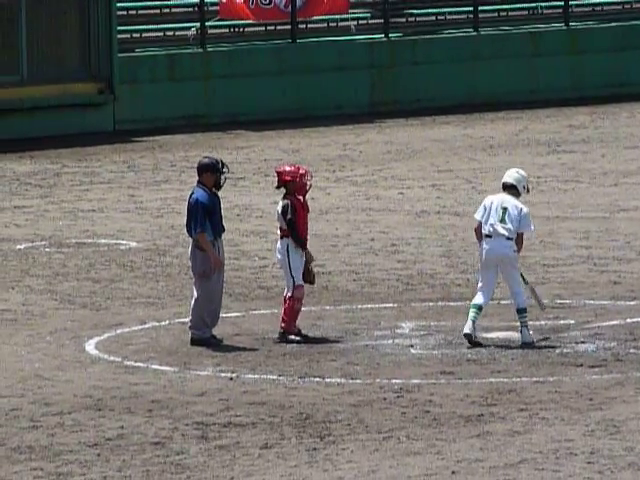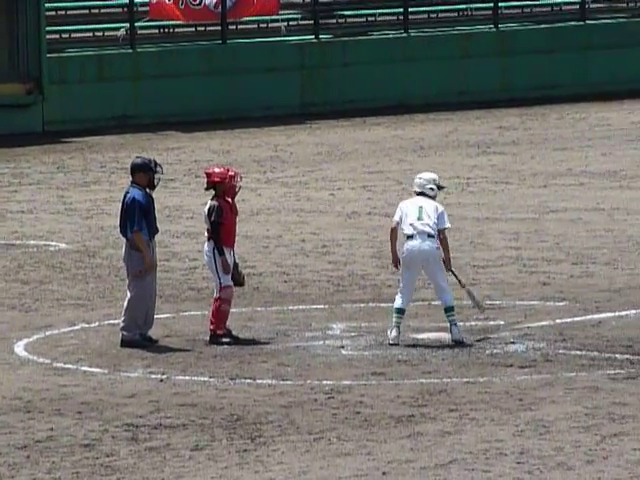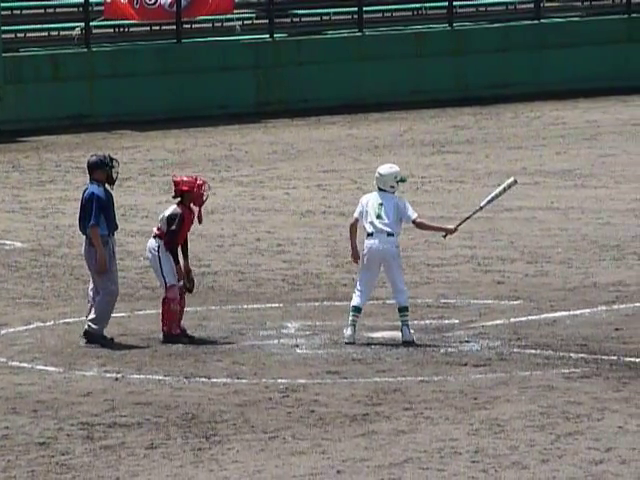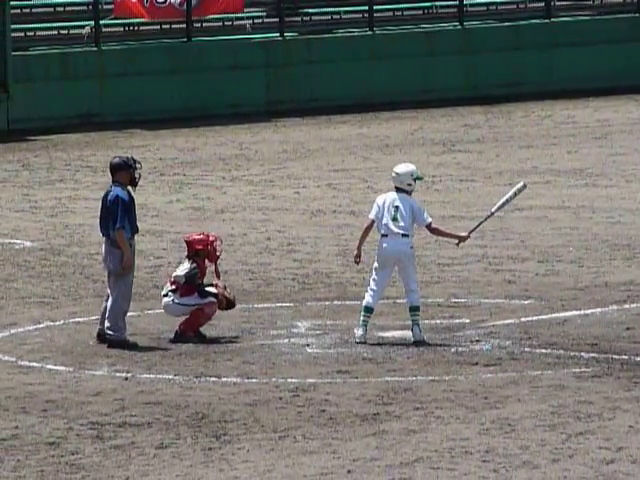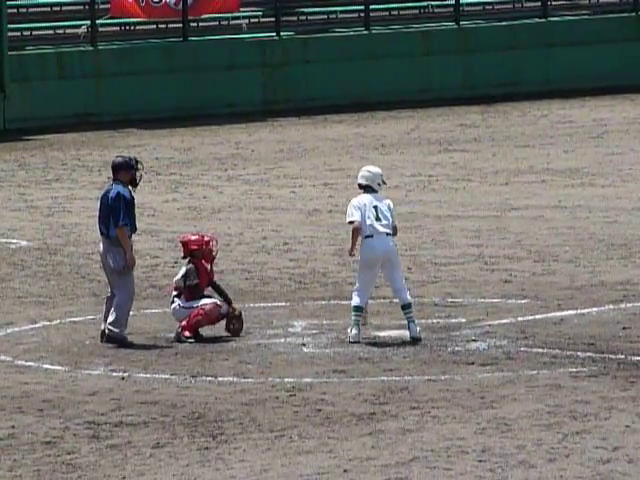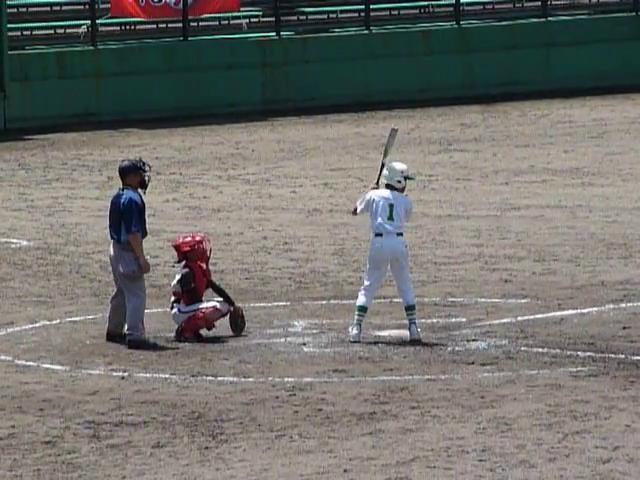
dt=0.7s
person 1, frame 1
left shoulder: (210, 194)
right shoulder: (200, 197)
right elbow: (199, 231)
right wrist: (212, 254)
left hip: (216, 245)
right hip: (204, 249)
left knee: (214, 292)
right knee: (204, 292)
left ankle: (206, 331)
right ankle: (198, 334)
person 1, frame 2
left shoulder: (142, 194)
right shoulder: (136, 197)
right elbow: (135, 231)
right wrist: (147, 255)
left hip: (146, 246)
right hip: (138, 249)
left knee: (148, 293)
right knee: (137, 293)
left ankle: (141, 332)
right ankle: (129, 335)
person 1, frame 3
left shoulder: (100, 190)
right shoulder: (94, 192)
right elbow: (92, 225)
right wrist: (100, 251)
left hip: (104, 243)
right hip: (99, 245)
left knee: (98, 290)
right knee: (109, 290)
left ankle: (94, 330)
right ankle: (94, 328)
person 1, frame 4
left shoulder: (112, 192)
right shoulder: (119, 195)
right elbow: (118, 228)
right wrist: (127, 253)
left hip: (112, 246)
right hip: (119, 248)
left knee: (114, 292)
right knee: (121, 294)
left ankle: (105, 330)
right ankle: (115, 335)
person 1, frame 5
left shoulder: (109, 191)
right shoulder: (121, 193)
right elbow: (120, 226)
right wrist: (129, 252)
left hip: (108, 245)
right hip: (117, 247)
left knee: (115, 291)
right knee: (125, 292)
left ankle: (108, 330)
right ankle: (115, 331)
person 1, frame 6
left shoulder: (118, 196)
right shoulder: (132, 198)
right elbow: (133, 232)
right wrist: (142, 257)
left hip: (117, 249)
right hip: (127, 251)
left knee: (122, 293)
right knee: (136, 294)
left ankle: (114, 330)
right ankle: (135, 336)
person 2, frame 1
left shoulder: (489, 200)
right shoulder: (522, 208)
left elbow: (477, 227)
right elbow: (520, 238)
right wrist: (515, 256)
left hip: (488, 247)
right hip: (508, 248)
left knee: (484, 291)
right knee: (518, 291)
left ankle: (470, 325)
right ankle: (525, 333)
person 2, frame 2
left shoulder: (405, 204)
right shoulder: (437, 206)
left elbow: (394, 228)
right elbow: (442, 236)
left wrist: (394, 253)
right wrist: (447, 259)
left hip: (410, 247)
right hip: (431, 247)
left knee: (404, 291)
right knee: (443, 289)
left ankle: (395, 332)
right ankle: (454, 330)
person 2, frame 3
left shoulder: (366, 199)
right shoulder: (399, 201)
left elbow: (353, 224)
right elbow: (418, 223)
left wrist: (354, 248)
right wrist: (445, 229)
left hip: (370, 245)
right hip: (390, 246)
left knee: (362, 289)
right knee: (399, 289)
left ankle: (350, 330)
right ankle: (405, 330)
person 2, frame 4
left shoulder: (382, 199)
right shoulder: (413, 203)
left elbow: (369, 225)
right elbow: (432, 228)
left wrist: (359, 248)
right wrist: (458, 237)
left hip: (385, 246)
right hip: (405, 247)
left knee: (374, 289)
right knee: (412, 289)
left ankle: (361, 330)
right ankle: (416, 330)
person 2, frame 5
left shoulder: (356, 201)
right shoulder: (386, 201)
left elbow: (357, 227)
right elbow: (394, 230)
left wrist: (351, 247)
left hip: (369, 246)
right hip: (389, 244)
left knee: (361, 290)
right knee: (400, 287)
left ankle: (355, 330)
right ankle: (413, 328)
person 2, frame 6
left shoulder: (373, 195)
right shoulder: (406, 201)
left elbow: (355, 211)
left hip: (379, 244)
right hip: (398, 244)
left knee: (368, 288)
right knee: (406, 288)
left ankle: (356, 329)
right ankle: (413, 329)
person 3, frame 1
left shoulder: (297, 201)
right shoulder: (288, 203)
right elbow: (292, 231)
left wrist: (303, 252)
right wrist: (306, 251)
left hip: (295, 249)
right hip: (289, 248)
left knee: (293, 289)
right knee: (297, 288)
left ankle: (291, 328)
right ankle: (286, 330)
person 3, frame 2
left shoulder: (227, 203)
right shoulder: (215, 205)
right elbow: (215, 234)
left wrist: (231, 257)
right wrist: (223, 257)
left hip: (226, 251)
right hip: (216, 251)
left knee: (224, 290)
right knee: (225, 290)
left ankle: (222, 329)
right ankle: (216, 332)
person 3, frame 3
left shoulder: (188, 211)
right shoulder: (178, 213)
left elbow: (182, 238)
right elbow: (172, 240)
left wrist: (186, 262)
right wrist: (178, 265)
left hip: (165, 250)
right hip: (157, 249)
left knee: (180, 287)
right knee: (172, 287)
left ankle: (177, 327)
right ankle: (169, 332)
person 3, frame 4
left shoulder: (197, 262)
right shoulder: (195, 267)
left elbow: (197, 286)
right elbow: (201, 292)
left wrist: (214, 284)
right wrist: (217, 295)
left hip: (178, 297)
right hip: (173, 302)
left knee: (214, 296)
right knee: (211, 303)
left ankle: (192, 330)
right ankle: (183, 332)
person 3, frame 5
left shoulder: (202, 266)
right shoulder: (191, 268)
left elbow: (215, 286)
right elbow: (196, 294)
left wrist: (231, 305)
right wrist: (210, 299)
left hip: (191, 306)
right hip: (180, 308)
left knee: (225, 308)
right knee: (214, 305)
left ankle: (191, 328)
right ankle: (184, 329)
person 3, frame 6
left shoulder: (200, 268)
right shoulder: (186, 272)
left elbow: (215, 287)
right elbow: (193, 297)
left wrist: (233, 305)
right wrist: (207, 319)
left hip: (192, 308)
right hip: (181, 312)
left knee: (225, 306)
right knee: (214, 308)
left ankle: (192, 328)
right ankle: (184, 330)
